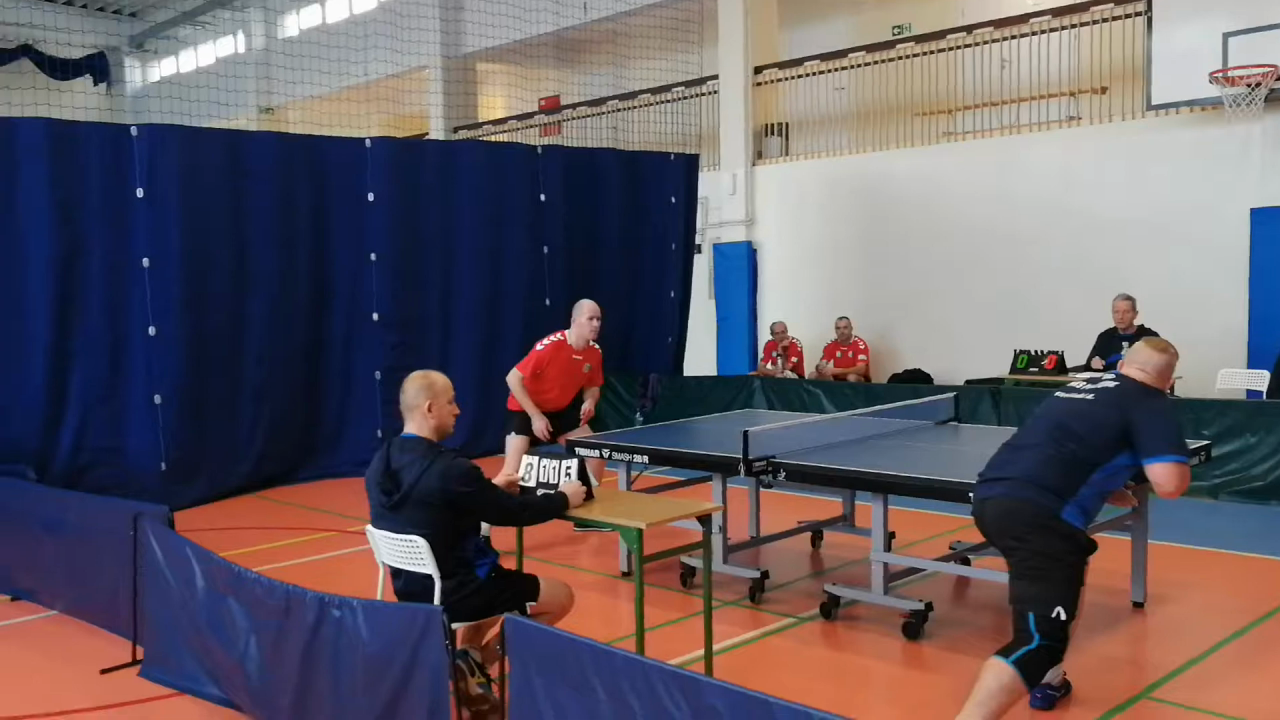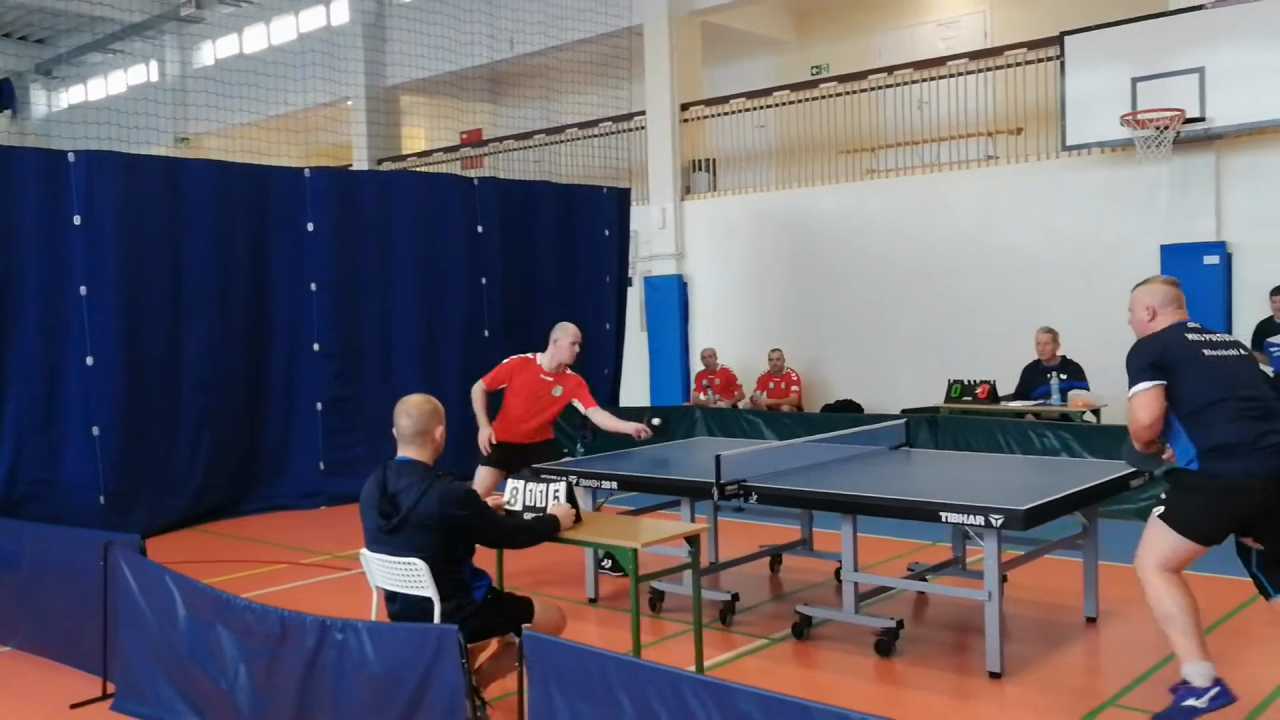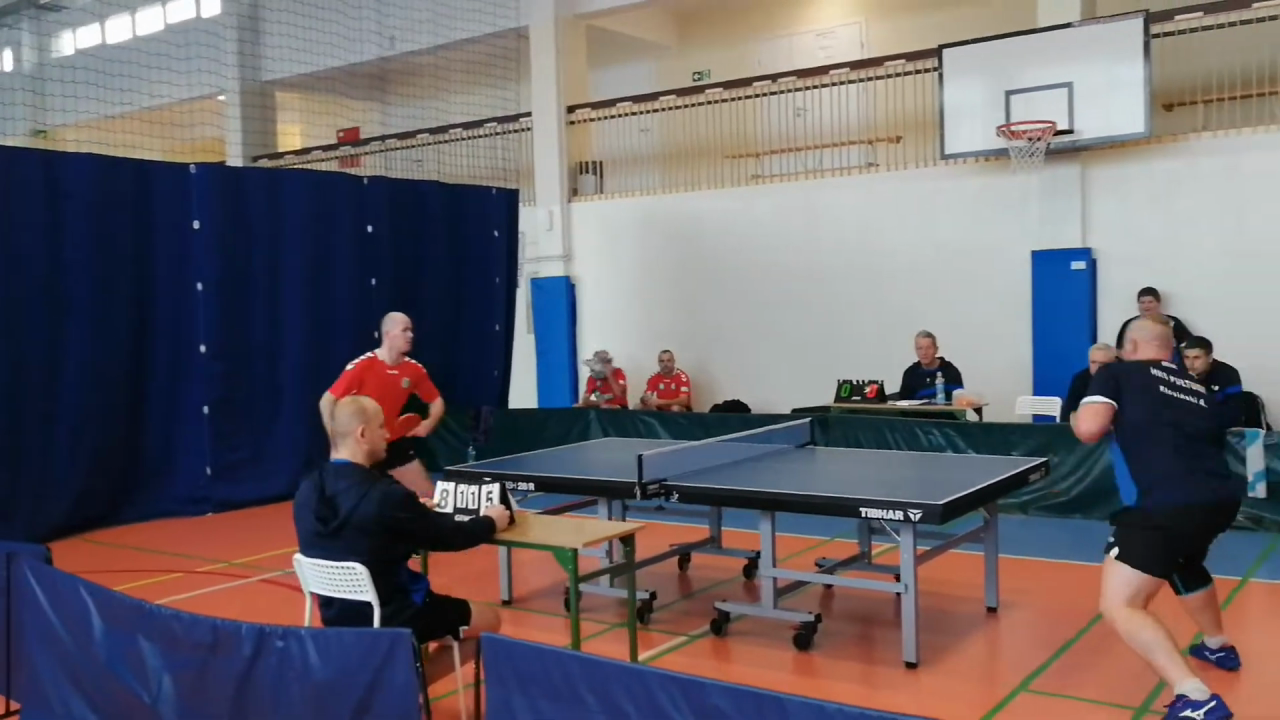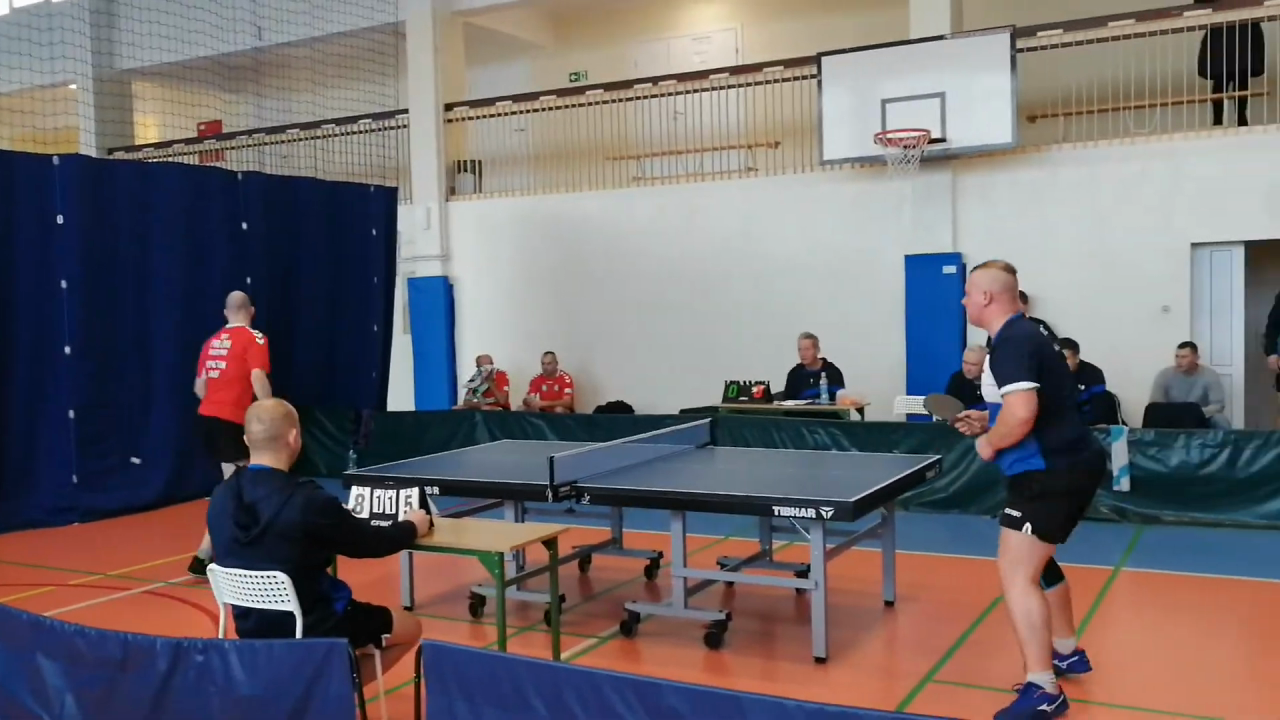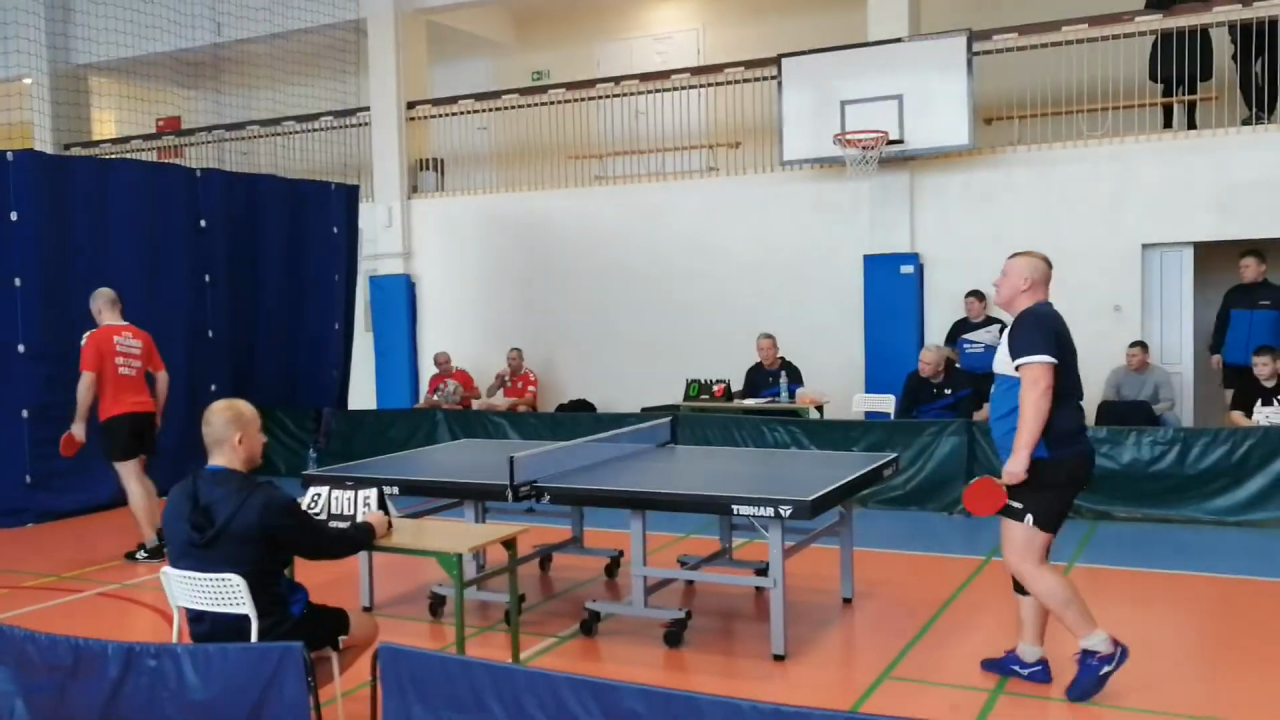
dt=0.7s
person 1, frame 1
left shoulder: (1072, 390)
right shoulder: (1151, 403)
right elbow: (1169, 484)
left hip: (991, 497)
right hip: (1034, 513)
left knee: (1053, 582)
right knee: (1039, 640)
left ankle: (1048, 680)
person 1, frame 2
left shoulder: (1150, 348)
right shoulder: (1230, 343)
left elbow: (1146, 419)
left wrist: (1144, 443)
left hip: (1222, 477)
left knee: (1153, 568)
left ankle: (1200, 682)
person 1, frame 3
left shoulder: (1117, 374)
right shoulder: (1203, 393)
left elbow: (1089, 428)
left wrist: (1079, 414)
left hip: (1162, 508)
right hip: (1219, 501)
left knee: (1119, 606)
right knee: (1180, 560)
right ankle: (1218, 646)
person 1, frame 4
left shoulder: (1010, 343)
right shoulder: (1028, 334)
left elbow: (1021, 414)
left wrist: (990, 443)
right wrist: (986, 420)
left hip: (1049, 474)
right hip: (1074, 465)
left knee: (1016, 576)
right knee: (1036, 564)
right ankle: (1067, 651)
person 1, frame 5
left shoulder: (1032, 321)
right shoulder: (1040, 322)
left elbow: (1039, 388)
left wrist: (1020, 454)
left hip: (1047, 462)
right hip: (1051, 459)
left knee: (1021, 561)
right knee: (1030, 560)
left ankle: (1099, 647)
right ankle: (1029, 656)
person 2, frame 1
left shoulder: (382, 462)
right shoulder: (448, 468)
right elbow: (512, 512)
left wrist: (489, 489)
right wrist: (563, 499)
left hip: (412, 585)
right hip: (451, 592)
left knee: (499, 575)
right knee: (561, 596)
left ankle: (469, 655)
right ankle: (474, 664)
person 2, frame 2
left shoulder: (374, 486)
right shoulder: (447, 492)
right elbow: (508, 535)
left wrist: (479, 510)
right wrist: (554, 521)
left hip: (404, 608)
right hip: (450, 613)
left knee: (495, 601)
right knee: (553, 618)
person 2, frame 3
left shoulder: (308, 490)
right shoulder: (385, 495)
right elbow: (447, 538)
left wrist: (412, 512)
right wrist: (489, 523)
left hip: (337, 613)
right hip: (388, 617)
right knee: (488, 620)
person 2, frame 4
left shoulder: (222, 497)
right shoulder: (307, 501)
right elbow: (369, 544)
left wrist: (333, 517)
right wrist: (411, 527)
left hip: (252, 626)
right hip: (310, 628)
right knee: (410, 627)
person 2, frame 5
left shoulder: (178, 498)
right shoulder: (265, 503)
right elbow: (328, 546)
left wrist: (293, 515)
right wrist: (369, 529)
right hip: (265, 632)
right knee: (366, 627)
person 3, frame 1
left shoulder: (595, 352)
right shoulder: (550, 346)
left elbow: (593, 387)
right elbow: (513, 378)
left wrist: (590, 402)
right wrist: (536, 416)
left hip: (561, 410)
right hip: (526, 410)
left knee: (596, 455)
right knee: (512, 472)
person 3, frame 2
left shoulder: (573, 382)
right shoulder: (517, 365)
left elbow: (596, 414)
right elbow: (478, 388)
left wrist: (629, 426)
right wrist: (484, 425)
left hip: (542, 444)
right hip: (503, 441)
left ankle: (601, 553)
person 3, frame 3
left shoulder: (414, 370)
right shoulder: (361, 367)
left elbow: (437, 403)
right elbow: (326, 402)
left wrist: (428, 424)
left hip: (393, 445)
left knee: (427, 495)
person 3, frame 4
left shoulder: (212, 341)
right shoulder: (254, 338)
left elbow: (199, 386)
right elbow: (258, 377)
left hip: (209, 416)
right hip: (230, 421)
right ankle: (203, 557)
person 3, frame 5
left shoulder: (94, 338)
right shoulder: (143, 337)
left elbow: (87, 382)
right elbow: (162, 377)
left wrist: (79, 421)
right wrist: (156, 412)
left hip: (116, 417)
right hip: (144, 414)
left knee: (131, 482)
right knee: (138, 476)
left ankle: (152, 546)
right ankle: (158, 530)
